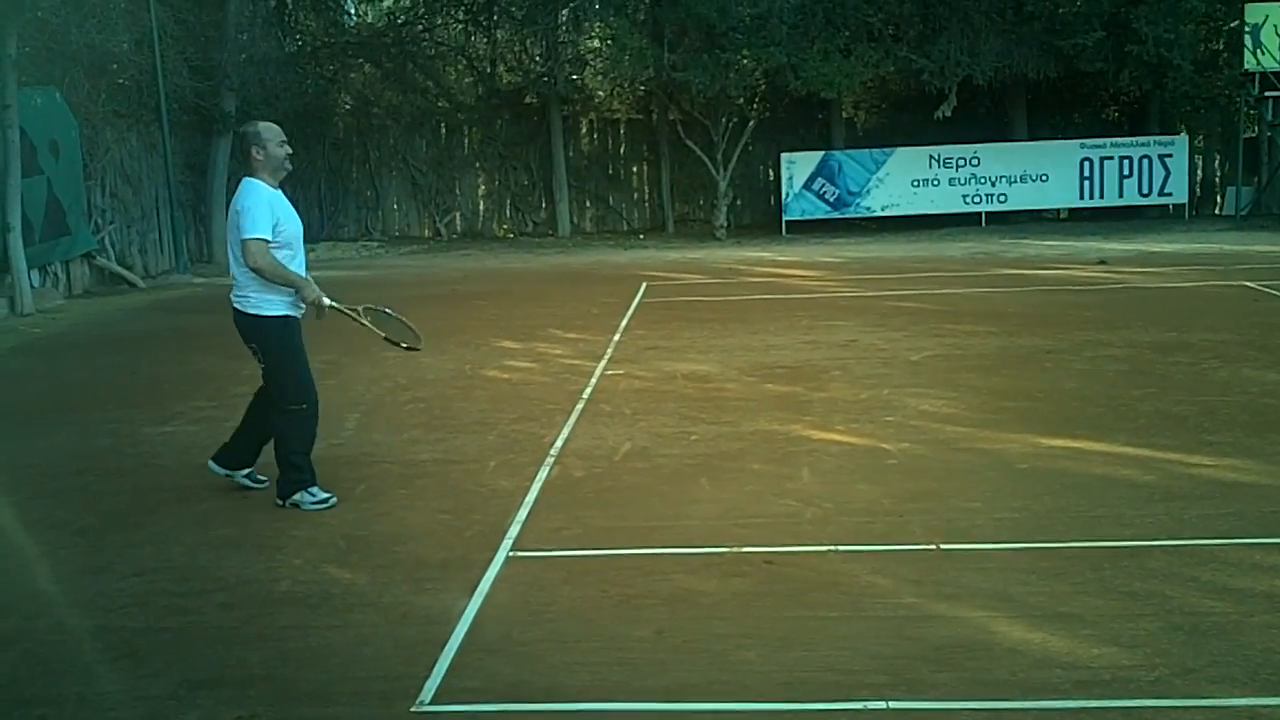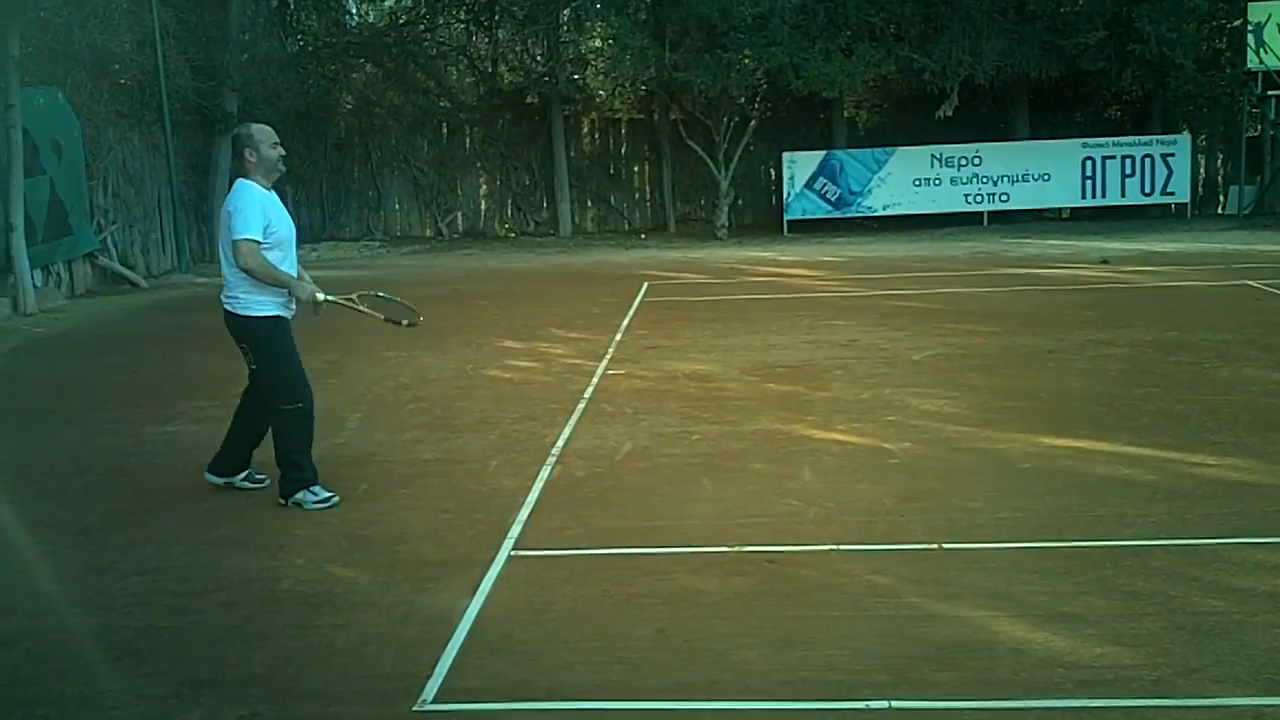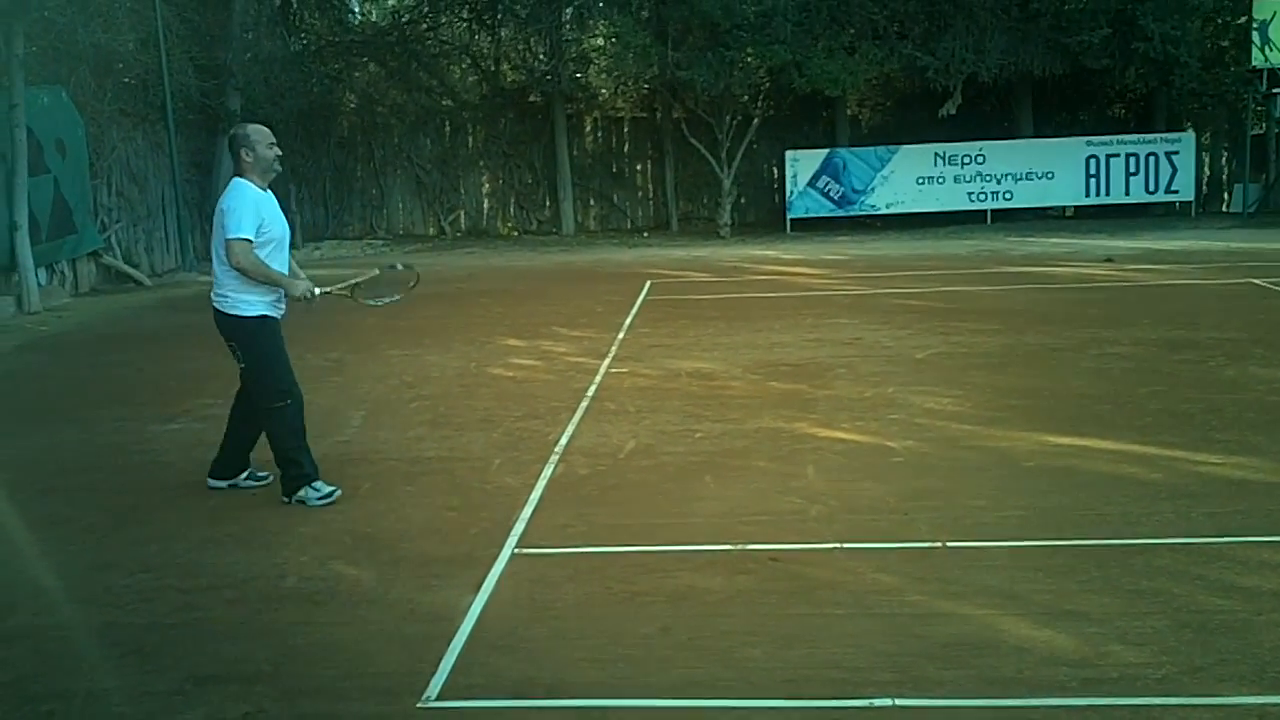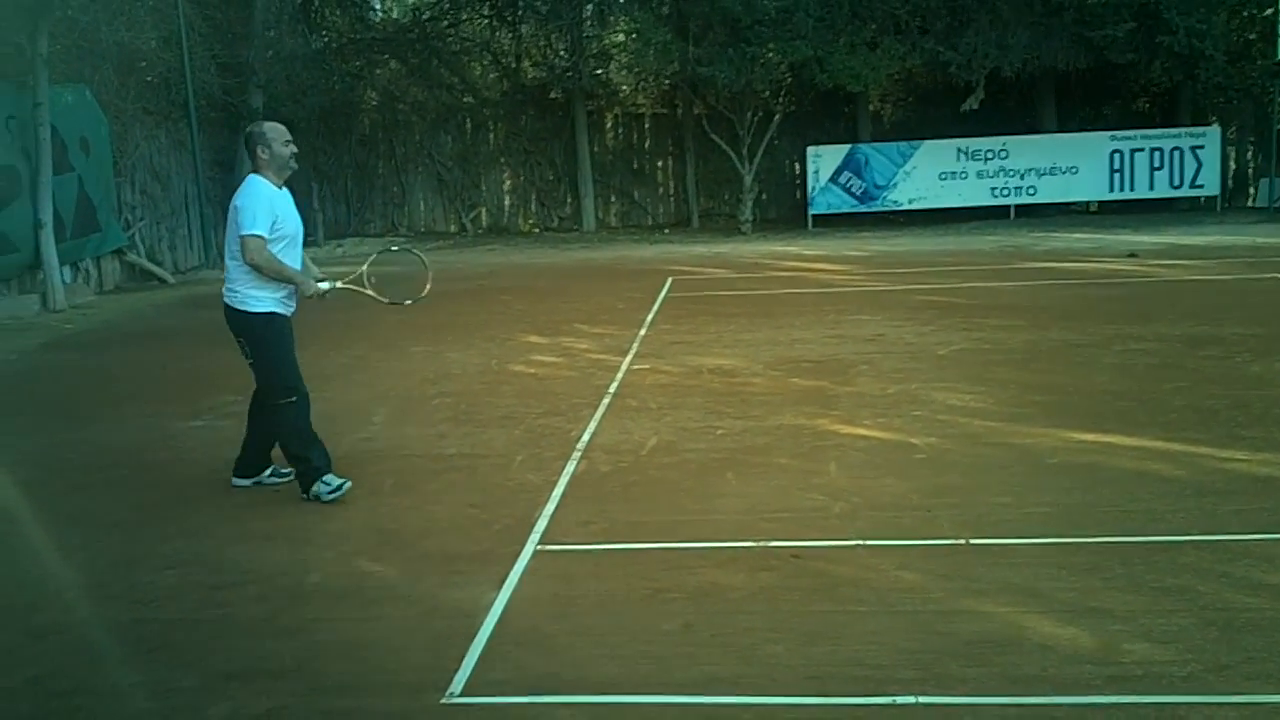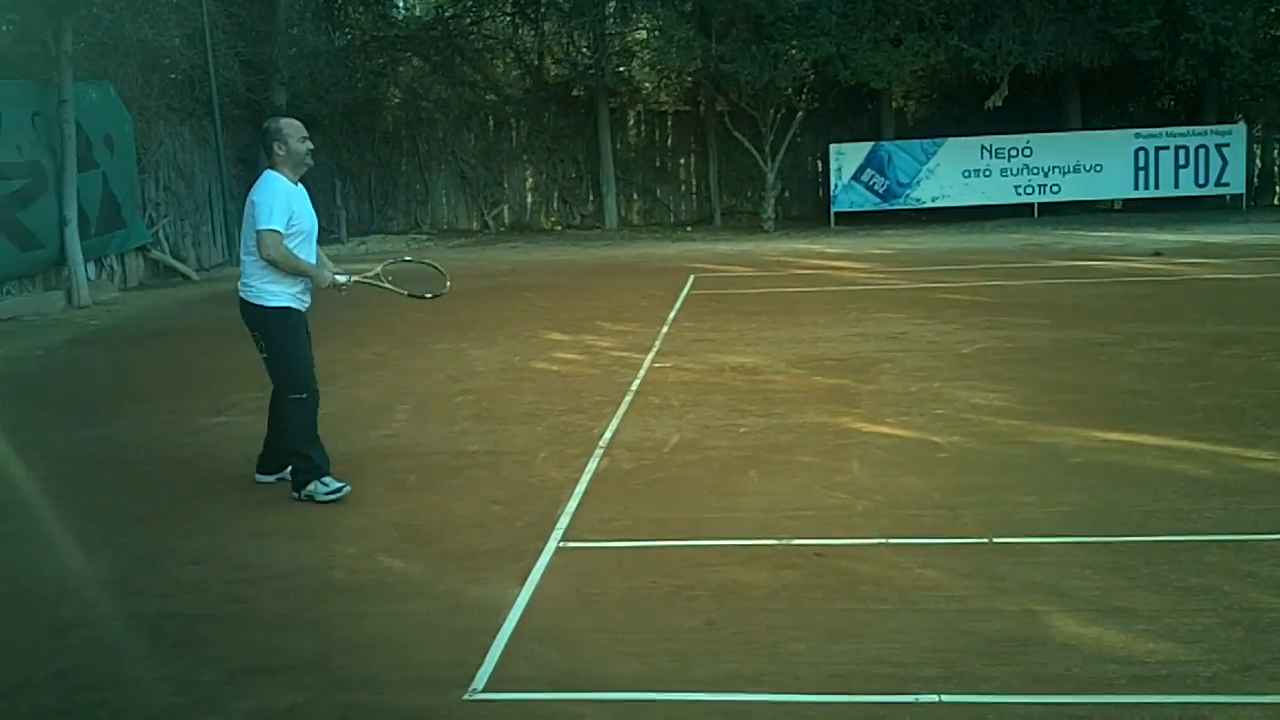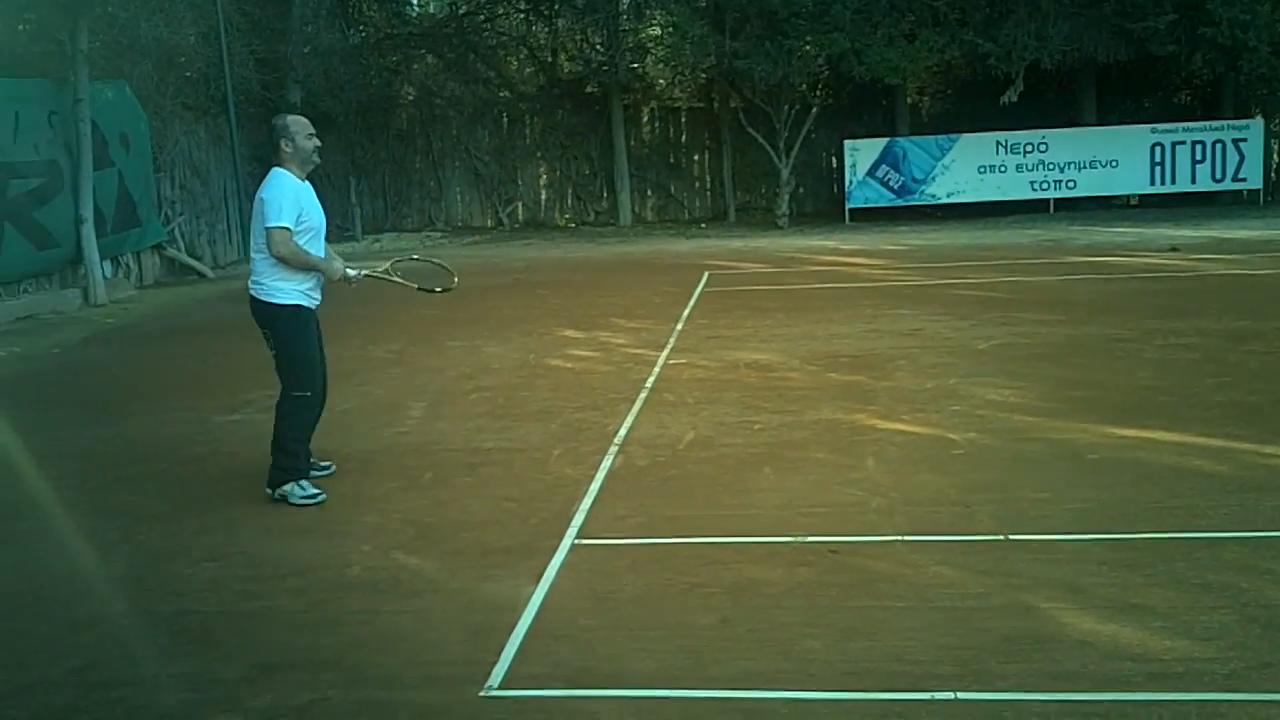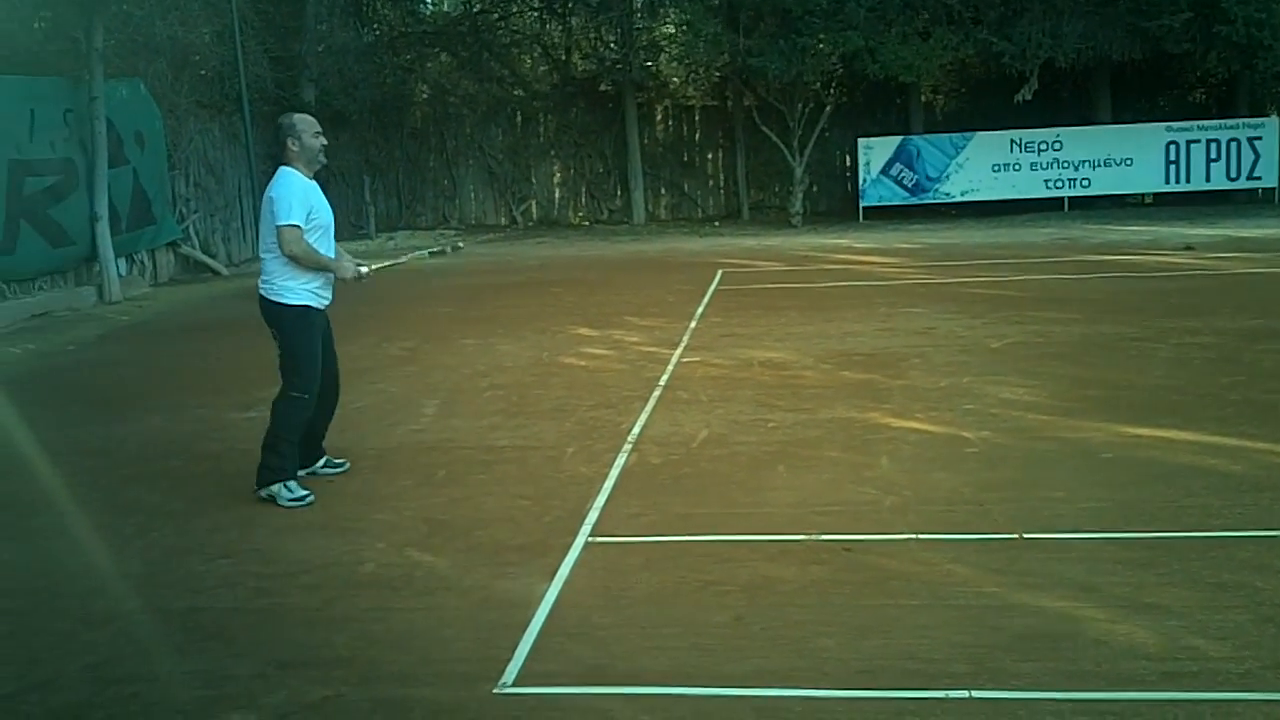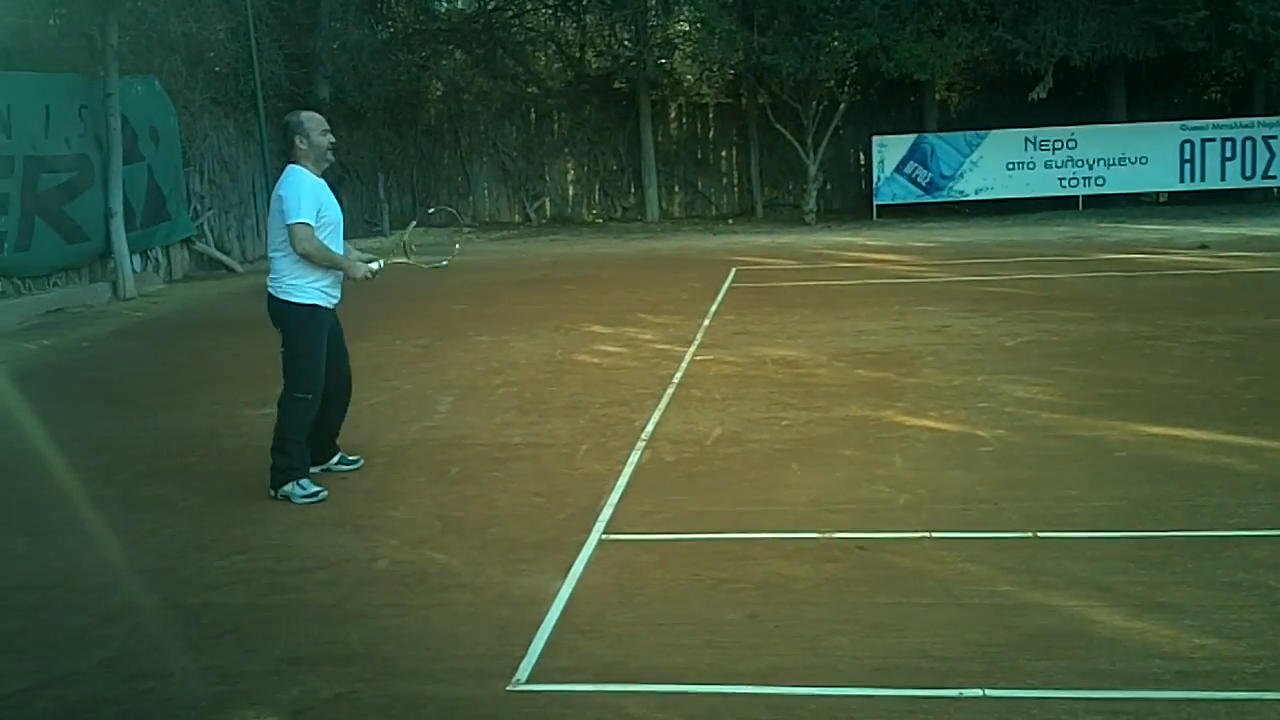
dt=0.1s
person 1, frame 1
left shoulder: (272, 195)
right shoulder: (255, 197)
right elbow: (256, 259)
left wrist: (309, 287)
right wrist: (302, 287)
left hip: (276, 313)
right hip: (267, 316)
left knee: (277, 394)
right knee: (299, 400)
left ankle: (233, 460)
right ankle: (296, 486)
person 1, frame 2
left shoulder: (267, 196)
right shoulder: (247, 198)
right elbow: (247, 259)
left wrist: (305, 281)
right wrist: (294, 285)
left hip: (266, 314)
right hip: (257, 316)
left knee: (265, 394)
right knee: (294, 399)
left ankle: (228, 466)
right ankle: (298, 485)
person 1, frame 3
left shoulder: (264, 196)
right shoulder: (242, 198)
right elbow: (240, 259)
left wrist: (300, 278)
right wrist: (287, 284)
left hip: (258, 314)
right hip: (245, 316)
left knee: (258, 394)
right knee: (283, 398)
left ankle: (228, 469)
right ankle: (301, 482)
person 1, frame 4
left shoulder: (280, 193)
right shoulder: (256, 194)
left elbow: (288, 248)
right elbow: (254, 255)
left wrist: (313, 273)
right wrist: (300, 281)
left hip: (270, 311)
right hip: (255, 312)
left knee: (273, 391)
right knee: (289, 394)
left ankle: (251, 467)
right ankle: (314, 476)
person 1, frame 5
left shoulder: (295, 189)
right shoulder: (272, 190)
right elbow: (270, 249)
left wrist: (326, 268)
right wrist: (314, 273)
left hip: (287, 306)
right hip: (270, 307)
left knee: (296, 387)
right knee: (298, 390)
left ankle: (275, 463)
right ankle: (311, 476)
person 1, frame 6
left shoulder: (302, 186)
right shoulder: (280, 187)
right elbow: (280, 246)
left wrist: (336, 262)
right wrist: (325, 267)
left hip: (298, 303)
right hip: (281, 304)
left knee: (310, 385)
right knee: (303, 389)
left ankle: (293, 462)
right ankle: (287, 478)
person 1, frame 7
left shoulder: (308, 185)
right shoulder: (289, 186)
right elbow: (292, 245)
left wrist: (345, 259)
right wrist: (336, 267)
left hip: (309, 304)
right hip: (290, 305)
left knee: (325, 384)
right knee: (299, 390)
left ankle: (307, 456)
right ankle: (274, 477)
person 1, frame 8
left shoulder: (315, 183)
right shoulder: (297, 183)
right elbow: (303, 243)
left wrist: (354, 256)
right wrist: (347, 265)
left hip: (318, 302)
right hip: (297, 304)
left knee: (337, 382)
right knee: (304, 389)
left ankle: (320, 453)
right ankle: (287, 476)
